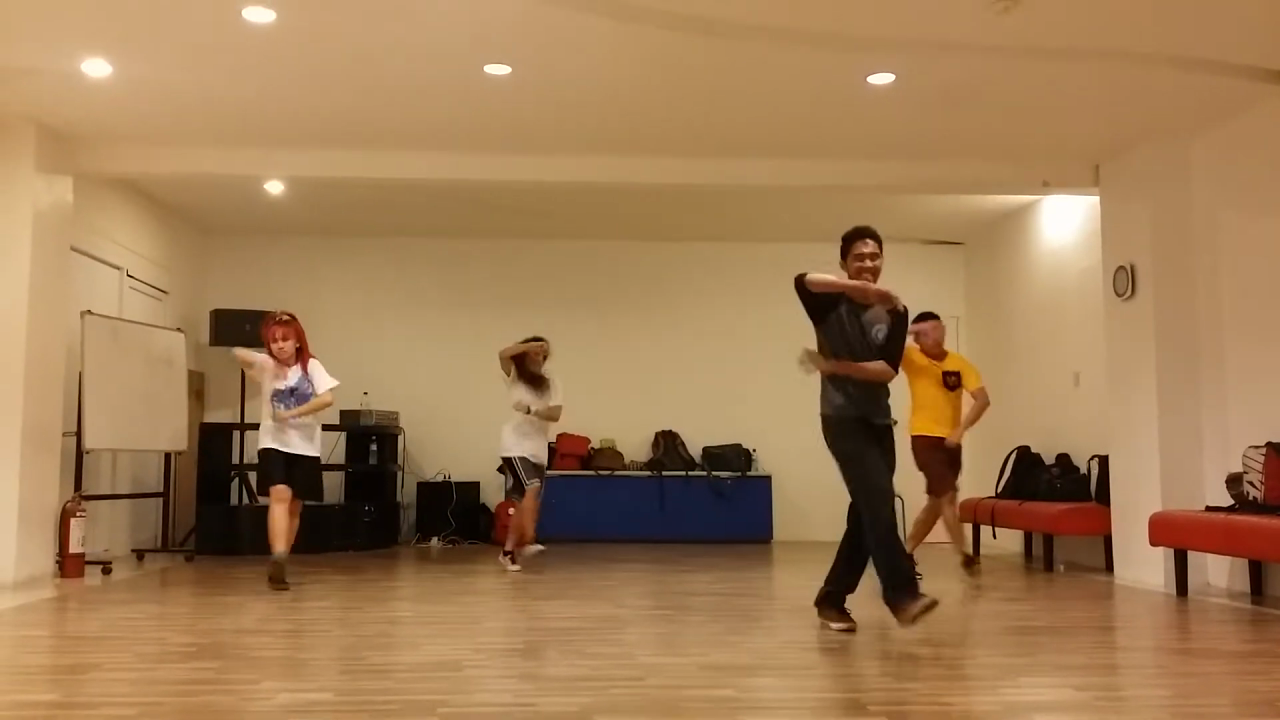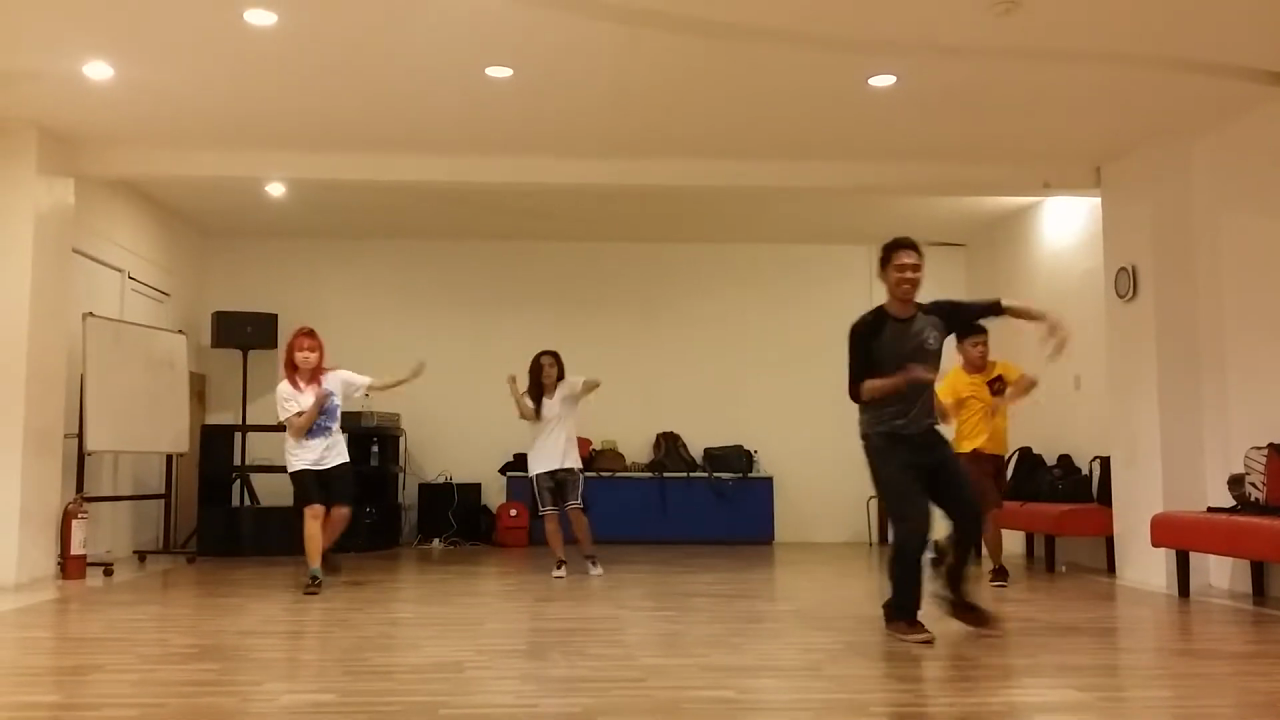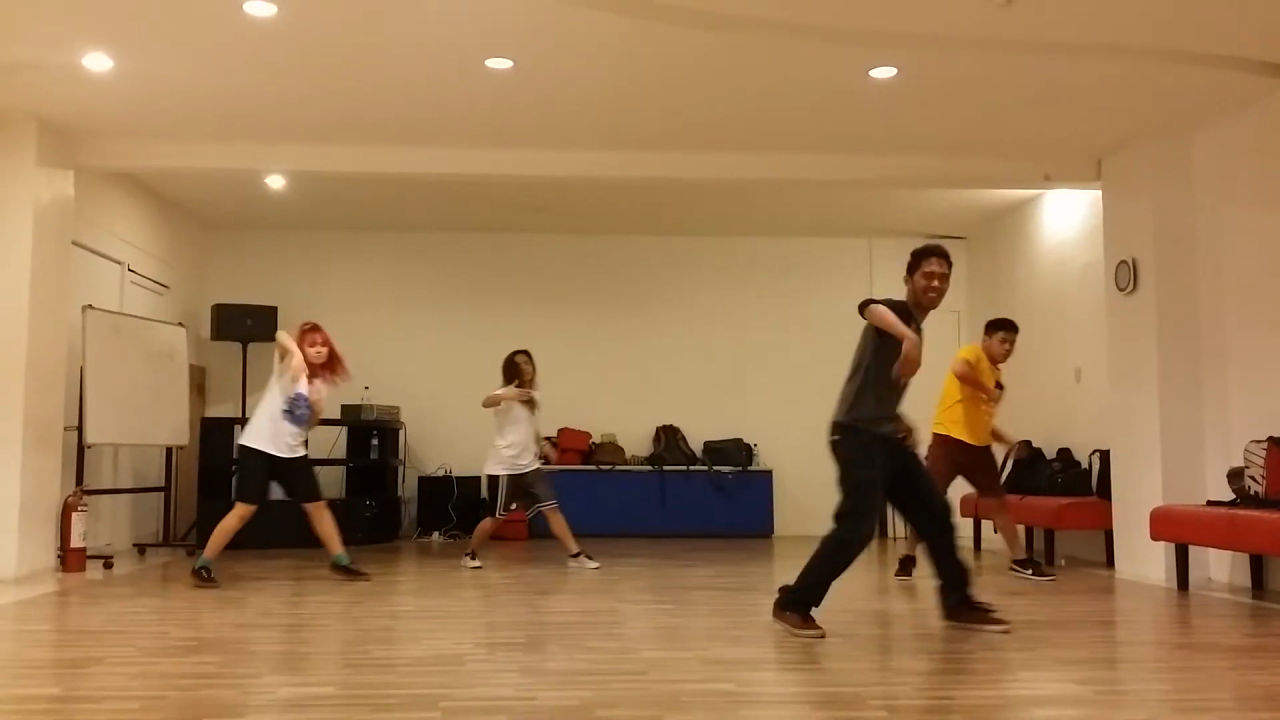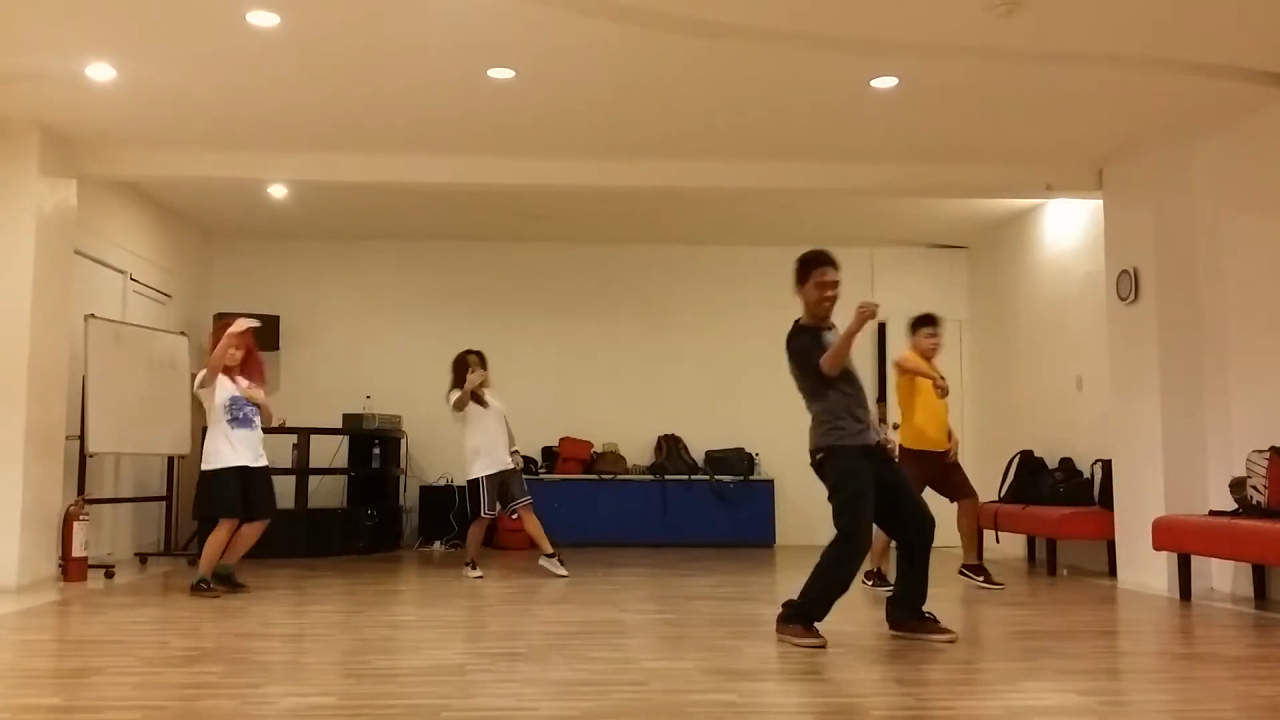
dt=0.5s
person 1, frame 1
left shoulder: (894, 312)
right shoulder: (828, 304)
left elbow: (888, 370)
right elbow: (803, 281)
left wrist: (833, 365)
right wrist: (869, 290)
left hip: (878, 420)
right hip: (842, 418)
left knee: (865, 514)
right knee: (877, 498)
left ankle: (830, 600)
right ankle: (901, 594)
person 1, frame 2
left shoulder: (939, 315)
right shoulder: (866, 329)
left elbow: (993, 307)
right elbow: (859, 392)
left wrist: (1044, 319)
right wrist: (906, 377)
left hip: (925, 434)
right hip: (886, 439)
left knee: (969, 514)
right knee: (912, 527)
left ankle: (956, 595)
right ankle: (901, 614)
person 1, frame 3
left shoulder: (912, 329)
right shoulder: (895, 313)
right elbow: (869, 307)
left wrist: (899, 423)
right wrist: (907, 336)
left hip: (886, 436)
right hip: (855, 434)
left knee: (935, 513)
right knee: (856, 527)
left ankle: (958, 602)
right ankle: (793, 605)
person 1, frame 4
left shoulder: (831, 331)
right shoulder: (800, 338)
right elbow: (829, 368)
right wrist: (855, 325)
left hip: (867, 446)
right hip: (838, 451)
left knee: (917, 522)
right knee: (855, 538)
left ankle: (905, 612)
right ankle: (796, 617)
person 2, frame 1
left shoulder: (312, 366)
right shoulder: (265, 364)
left elbow: (328, 398)
right elbow: (238, 353)
left wrist: (292, 412)
right wrist: (266, 364)
left hip: (306, 448)
right hip: (273, 445)
left knee: (294, 507)
right knee: (281, 495)
left ankle: (280, 567)
right ankle: (277, 560)
person 2, frame 2
left shoulder: (335, 378)
right shoulder: (286, 389)
left elbow: (375, 385)
right elbow: (296, 429)
left wrist: (405, 377)
right wrist: (316, 404)
left hip: (335, 458)
right hip: (303, 461)
left knee: (341, 512)
right knee: (314, 512)
left ankle: (321, 549)
right ankle: (315, 575)
person 2, frame 3
left shoulder: (322, 382)
right shoulder: (290, 362)
right elbow: (280, 336)
left wrist: (317, 407)
right wrist: (294, 350)
left hip: (293, 452)
right hip: (259, 446)
left knee: (317, 506)
right knee: (245, 508)
left ankle: (340, 562)
right ankle: (203, 565)
person 2, frame 4
left shoulder: (254, 379)
right shoulder: (207, 378)
left elbow: (267, 419)
right elbow: (210, 374)
left wrist: (261, 401)
right wrist: (229, 333)
left hip: (254, 460)
right hip: (222, 461)
left knee: (259, 519)
right knee: (228, 522)
left ankle: (223, 569)
right ankle: (201, 580)
person 3, frame 1
left shoulder: (960, 363)
right shoulder: (910, 358)
left elbow: (983, 399)
left wrist: (961, 429)
right wrist: (918, 328)
left hip: (952, 440)
right hip: (925, 438)
left knee: (938, 501)
right knee: (948, 494)
left ankle: (906, 551)
right ankle: (964, 555)
person 3, frame 2
left shoulder: (999, 370)
right shoulder: (953, 381)
left elbow: (1029, 382)
right elbow: (943, 414)
left wrist: (1009, 396)
left hip: (994, 456)
right hip: (970, 455)
left knee: (988, 513)
right knee: (991, 510)
left ankle: (947, 546)
right ankle: (998, 567)
person 3, frame 3
left shoulder: (996, 377)
right shoulder: (972, 354)
right elbow: (959, 369)
left wrist: (1007, 440)
right wrist: (987, 392)
left hip: (979, 446)
right hip: (948, 440)
left knee: (1000, 500)
left ankle: (1021, 560)
right ankle: (909, 556)
person 3, frame 4
left shoulder: (932, 369)
right shoulder: (909, 364)
right elbow: (902, 362)
left wrist: (952, 436)
right wrist: (935, 376)
left hip: (941, 451)
right hip: (914, 452)
left knee: (969, 501)
left ankle: (973, 566)
right ankle: (873, 572)
person 4, frame 1
left shoulder: (551, 384)
right shoulder: (515, 376)
left elbow: (555, 416)
right elbow: (503, 354)
left wrist: (531, 410)
right wrist: (530, 346)
left hip: (537, 450)
right hip: (515, 448)
left knee: (523, 500)
right knee: (531, 489)
left ankle: (509, 551)
right ankle: (528, 541)
person 4, frame 2
left shoulder: (568, 388)
right shoulder: (530, 397)
left elbow: (594, 384)
right elbow: (526, 415)
left wrist: (581, 390)
right wrist: (514, 389)
left hip: (567, 460)
right hip: (539, 463)
left knee: (575, 510)
right knee: (549, 514)
left ankle: (590, 557)
right ankle: (560, 561)
person 4, frame 3
left shoulder: (534, 395)
right shoulder: (508, 393)
right elbow: (486, 402)
left wrist: (542, 444)
right wrist: (507, 396)
left hip: (530, 465)
right hip: (504, 466)
left knee: (551, 509)
right knee: (497, 516)
left ankle: (576, 554)
right ankle: (470, 553)
person 4, frame 4
left shoulder: (491, 393)
right shoulder: (459, 396)
right elbow: (459, 404)
left wrist: (514, 450)
right wrist: (468, 387)
left hip: (506, 463)
right hip: (482, 466)
left knee: (526, 508)
right knee: (483, 516)
left ankle: (549, 555)
right ankle: (470, 563)
